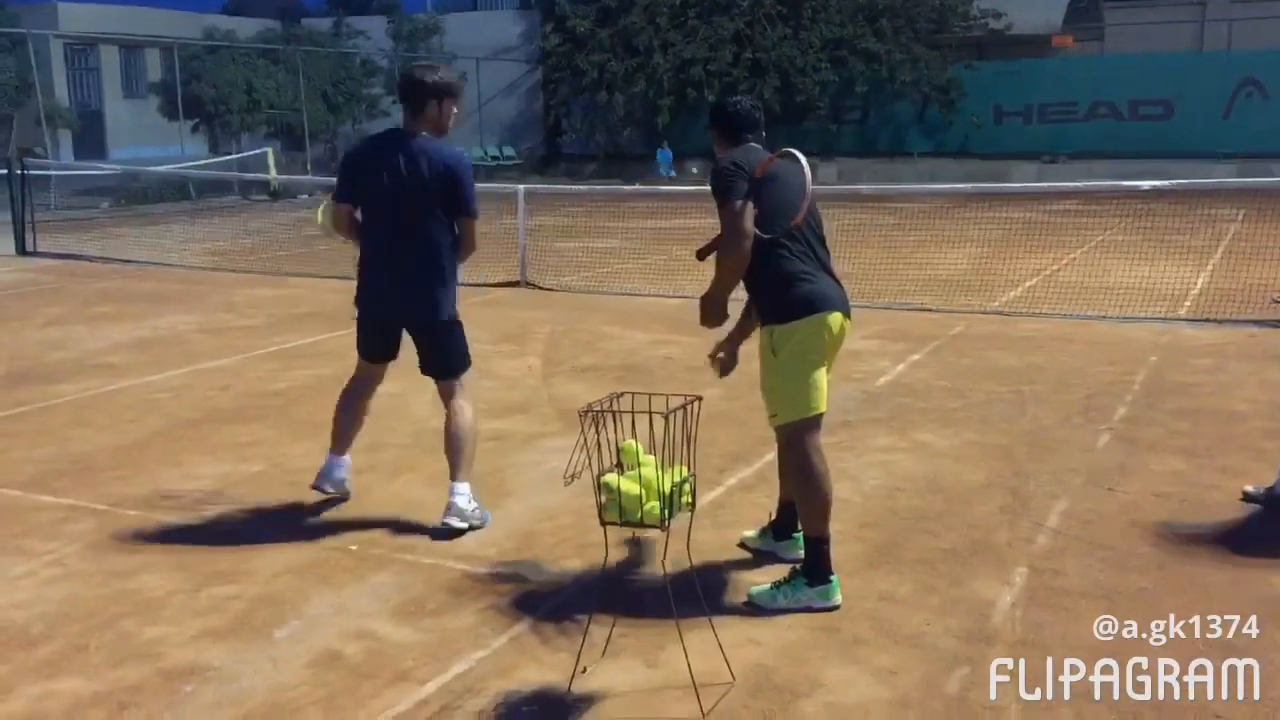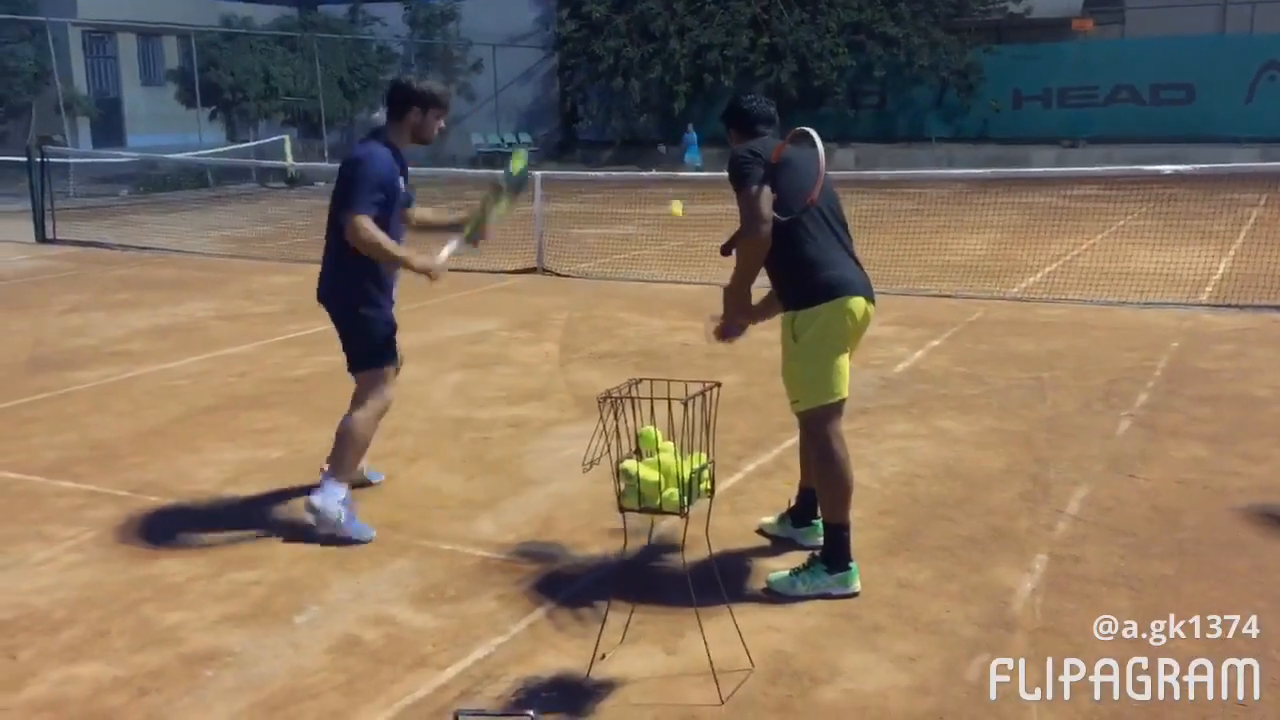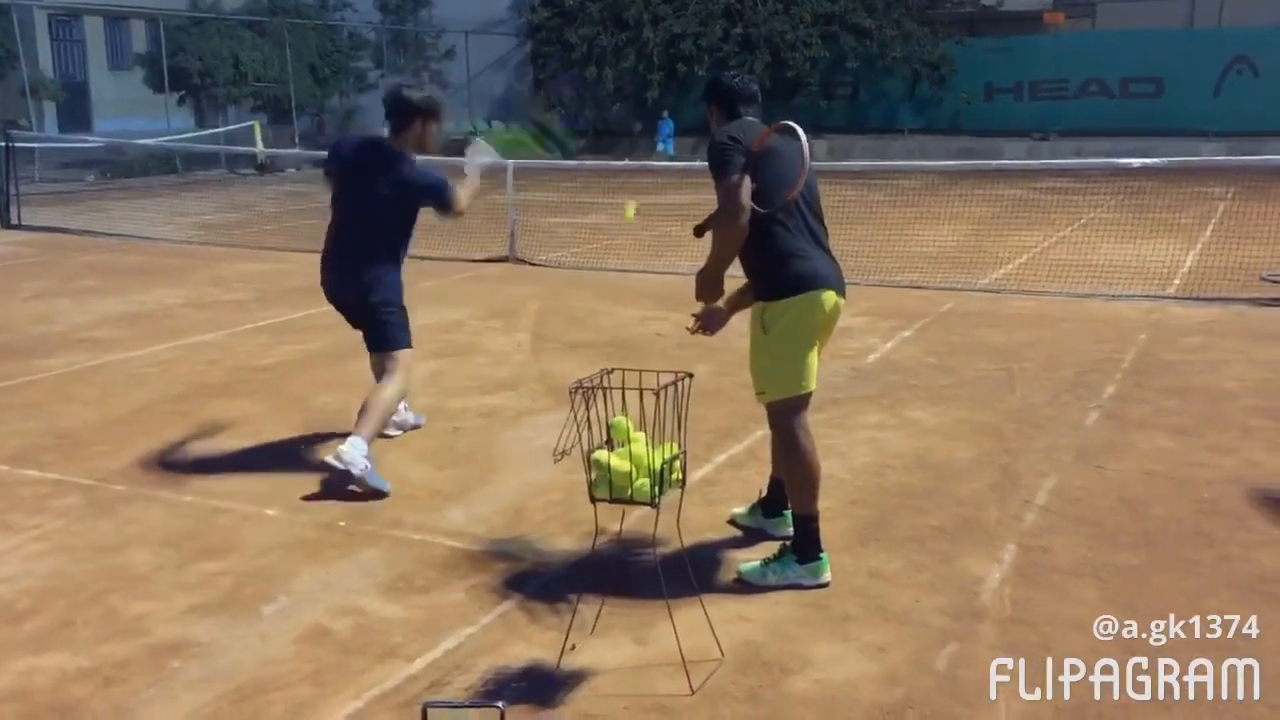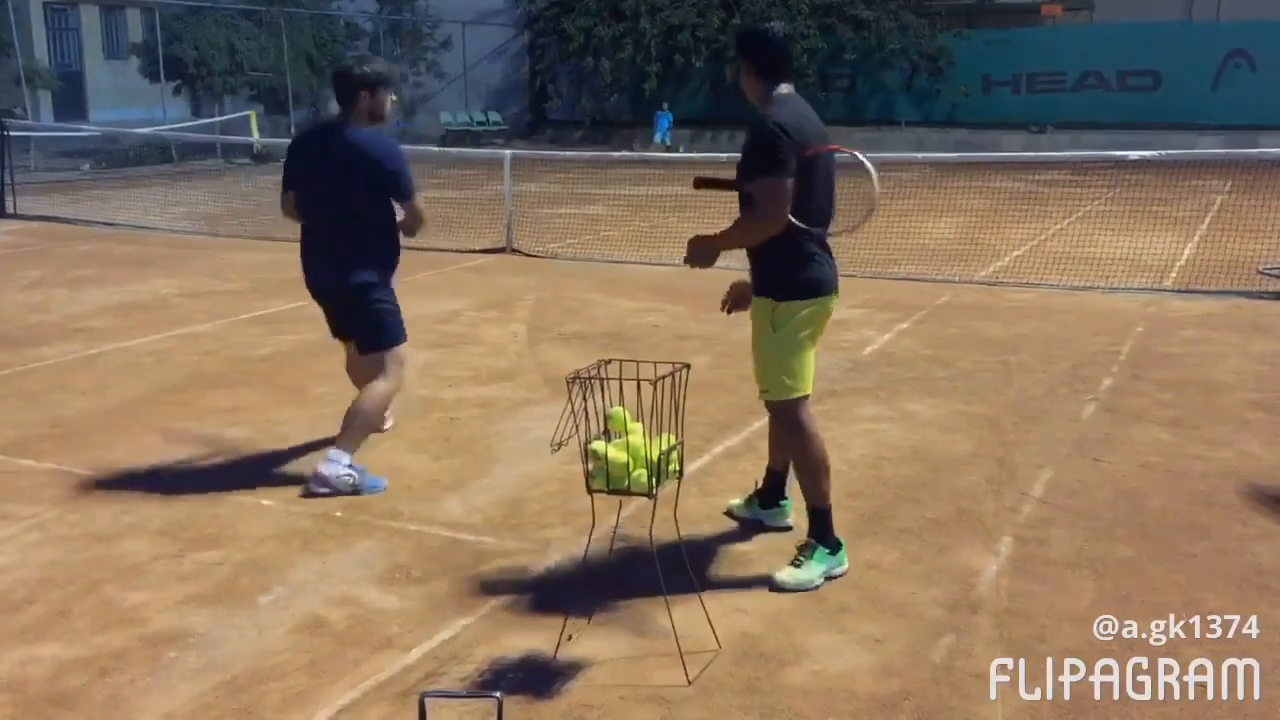
dt=0.7s
person 1, frame 1
left shoulder: (730, 167)
right shoulder: (785, 169)
left elbow: (740, 241)
left wrist: (714, 298)
right wrist: (735, 339)
left hip: (798, 314)
right hip: (827, 306)
left knee: (801, 435)
right knee: (790, 427)
left ankle: (818, 577)
right ankle: (785, 530)
person 1, frame 2
left shoulder: (748, 156)
right shoulder: (801, 159)
left elbow: (759, 226)
left wrist: (738, 289)
right wrist: (748, 315)
left hip: (823, 301)
right hip: (852, 292)
left knee: (823, 423)
right knee: (812, 414)
left ankle: (837, 564)
right ankle: (805, 516)
person 1, frame 3
left shoulder: (728, 140)
right shoulder: (783, 145)
left elbow: (737, 214)
left wrist: (710, 273)
right wrist: (727, 307)
left hip: (794, 293)
right hip: (824, 285)
left knee: (789, 414)
right knee: (783, 407)
left ankle: (807, 555)
right ankle: (775, 507)
person 1, frame 4
left shoulder: (771, 125)
right shoulder: (804, 118)
left elbow: (770, 216)
left wrist: (713, 245)
right wrist: (755, 281)
left hip: (791, 290)
right hip: (804, 280)
left knee: (792, 409)
right knee: (782, 401)
left ankle: (826, 545)
right ankle: (772, 498)
person 2, frame 1
left shoulder: (361, 154)
right shoulder: (451, 161)
left elbow: (341, 222)
right elbow: (467, 241)
left hip: (376, 292)
right hip: (431, 297)
left knee: (365, 375)
right knee: (455, 396)
left ankle: (336, 467)
right ankle: (460, 501)
person 2, frame 2
left shoulder: (388, 156)
right shoulder: (371, 159)
left elbow: (403, 215)
right elbow: (356, 229)
left wrist: (455, 223)
right wrist: (412, 261)
left hip: (363, 289)
right hip: (356, 293)
left knee: (386, 368)
right knee: (378, 393)
left ankle: (344, 461)
right ankle: (330, 499)
person 2, frame 3
left shoulder: (347, 148)
right shoulder: (417, 177)
right elbow: (456, 206)
right wrist: (473, 175)
left hip: (335, 276)
right hip: (375, 282)
left knee: (384, 339)
right knee: (398, 370)
left ankle: (390, 413)
right ankle: (354, 450)
person 2, frame 4
left shoulder: (304, 143)
right shoulder: (382, 149)
left elbow: (291, 207)
right elbow: (415, 219)
right wrist: (396, 228)
left hip: (318, 274)
right hip: (363, 275)
left knee: (358, 350)
right knee: (389, 372)
left ankle: (373, 412)
right ankle: (334, 466)
